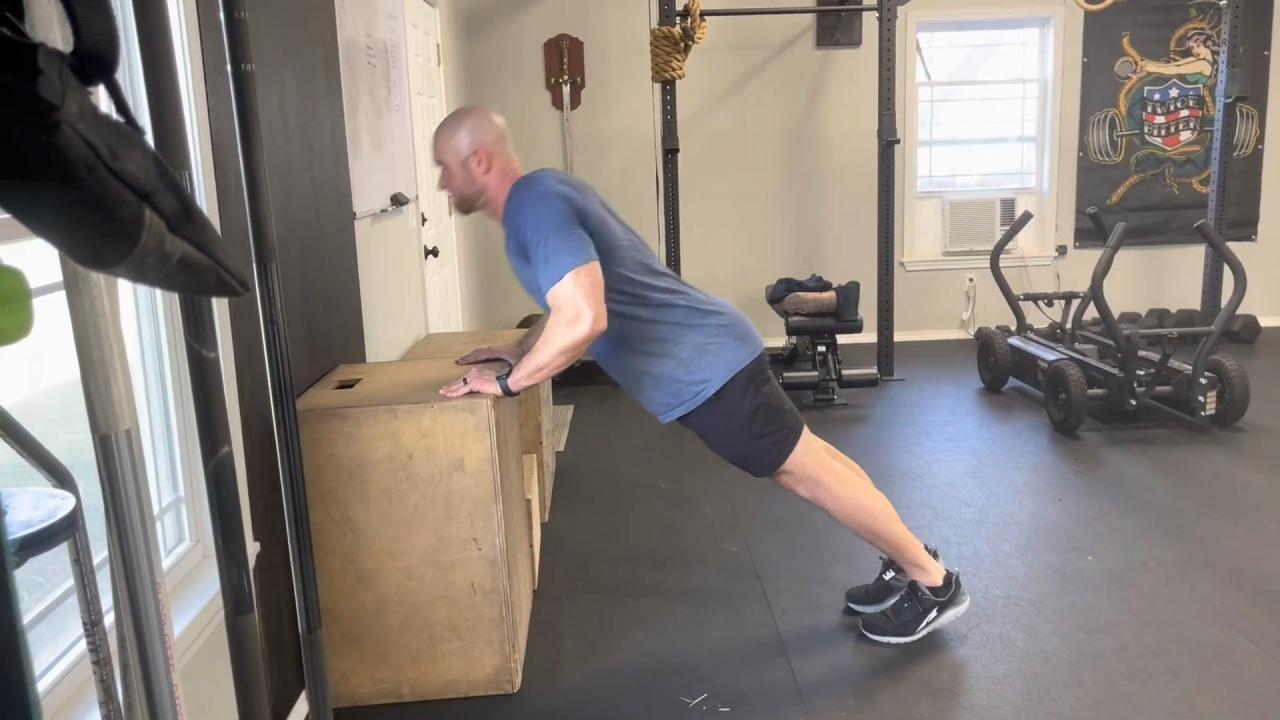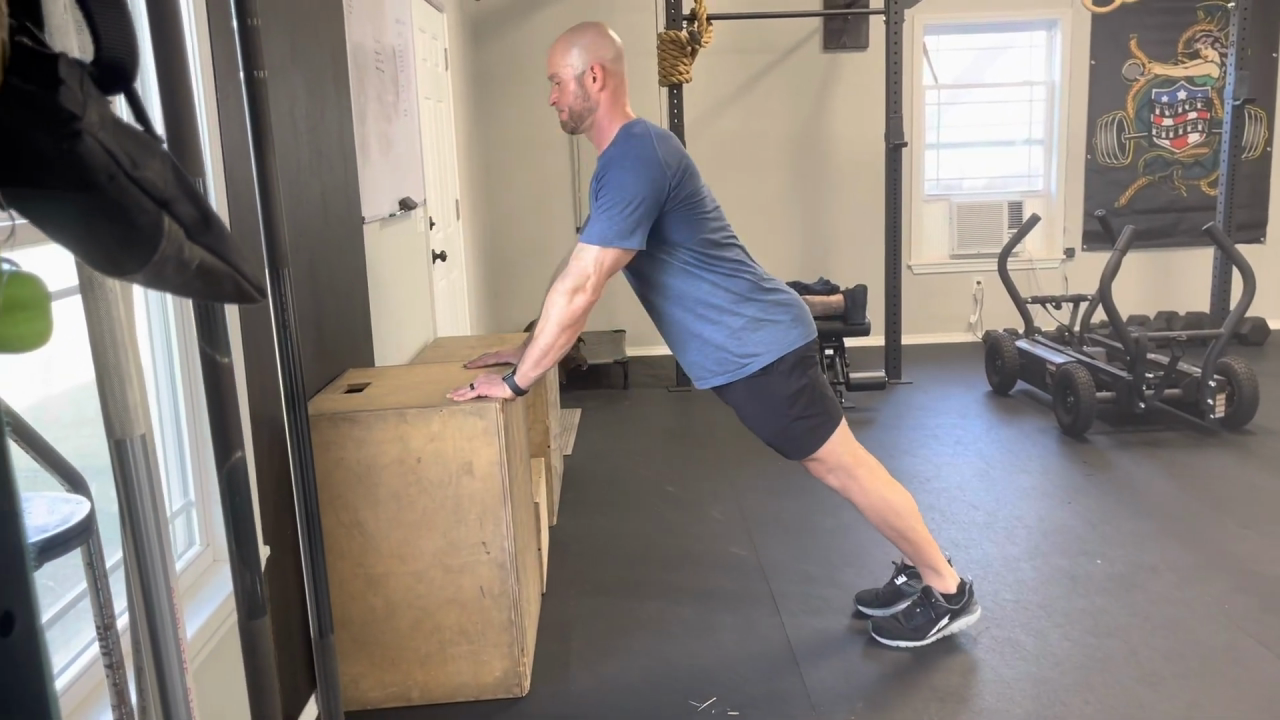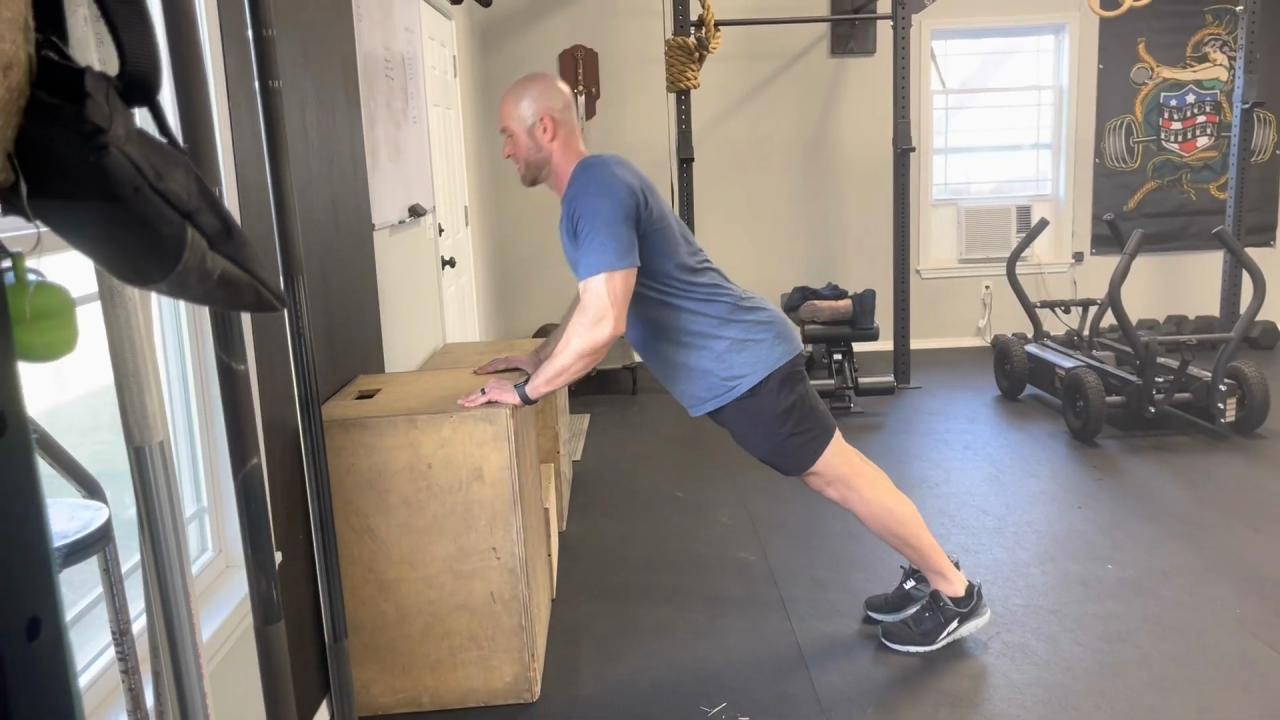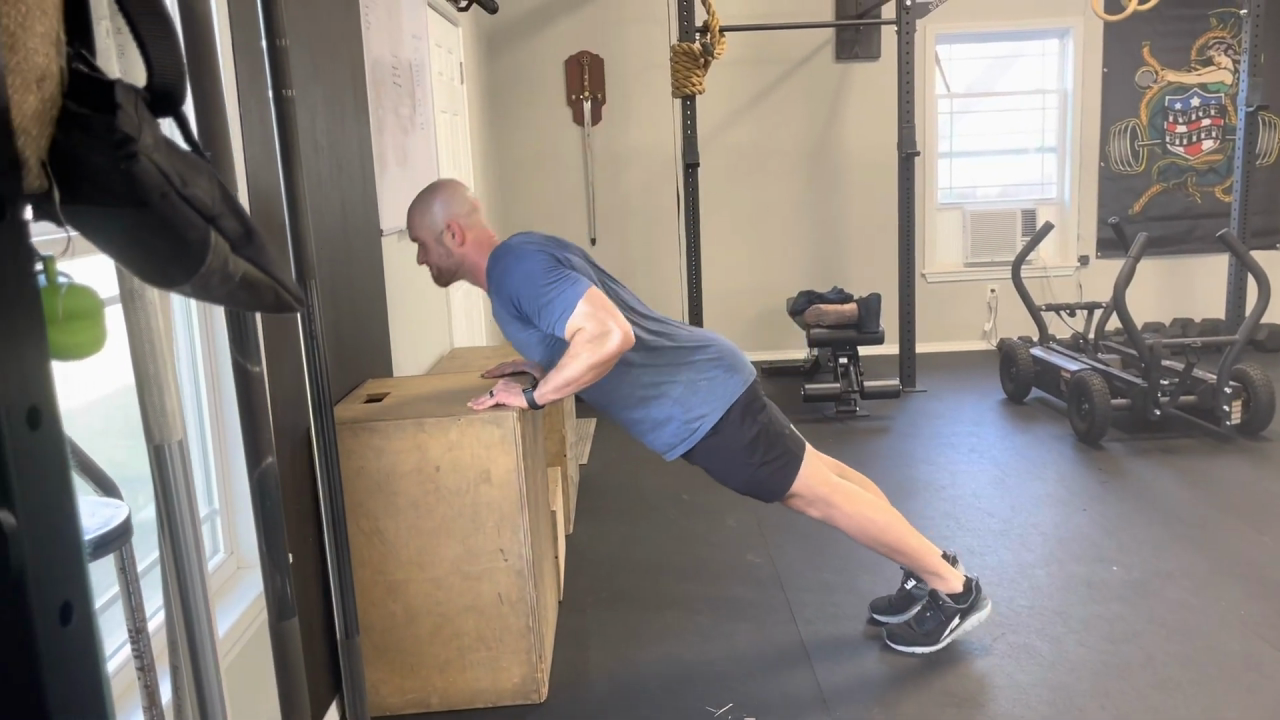
dt=0.5s
person 1, frame 1
left shoulder: (532, 208)
right shoulder: (546, 191)
left elbow: (583, 322)
left wrist: (509, 382)
right wrist: (521, 349)
left hip: (701, 370)
right hip: (709, 354)
left knee: (810, 473)
right knee: (811, 462)
left ankle: (934, 583)
right ankle: (909, 564)
person 1, frame 2
left shoulder: (634, 159)
right shoulder: (634, 149)
left elbow: (579, 290)
right elbow: (583, 277)
left wrist: (516, 382)
right wrist: (529, 350)
left hip: (753, 347)
right hip: (754, 339)
left knee: (843, 465)
right knee: (839, 462)
left ankle: (947, 590)
right ankle: (921, 571)
person 1, frame 3
left shoulder: (598, 192)
right shoulder: (596, 181)
left elbow: (603, 324)
right elbow: (599, 293)
left wrist: (526, 390)
right wrist: (539, 355)
left hip: (740, 365)
right hip: (742, 354)
left knee: (840, 476)
right knee: (837, 468)
left ankle: (957, 594)
right ankle: (927, 575)
person 1, frame 4
left shoulder: (517, 269)
right shoulder: (524, 251)
left elbow: (611, 337)
left wrist: (533, 396)
right wrist: (538, 365)
left hip: (699, 403)
right hip: (706, 380)
left knee: (818, 491)
right knee: (816, 476)
left ankle: (953, 588)
right ankle: (927, 569)
